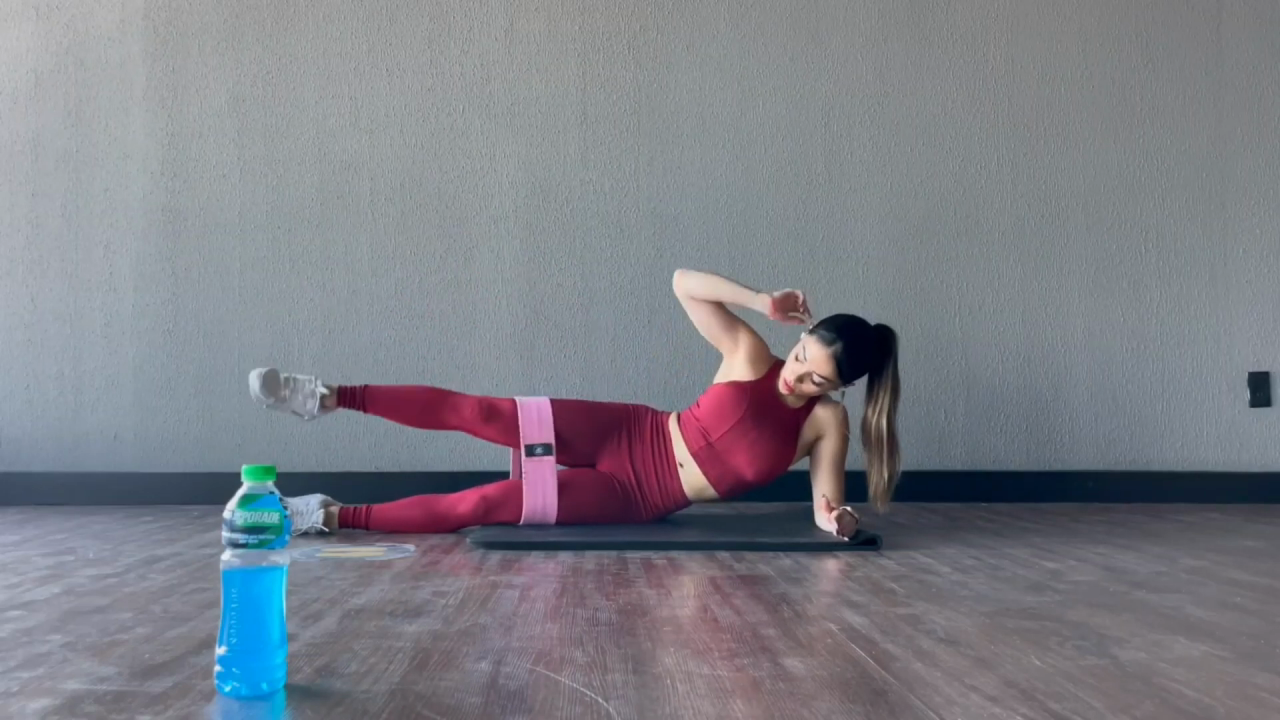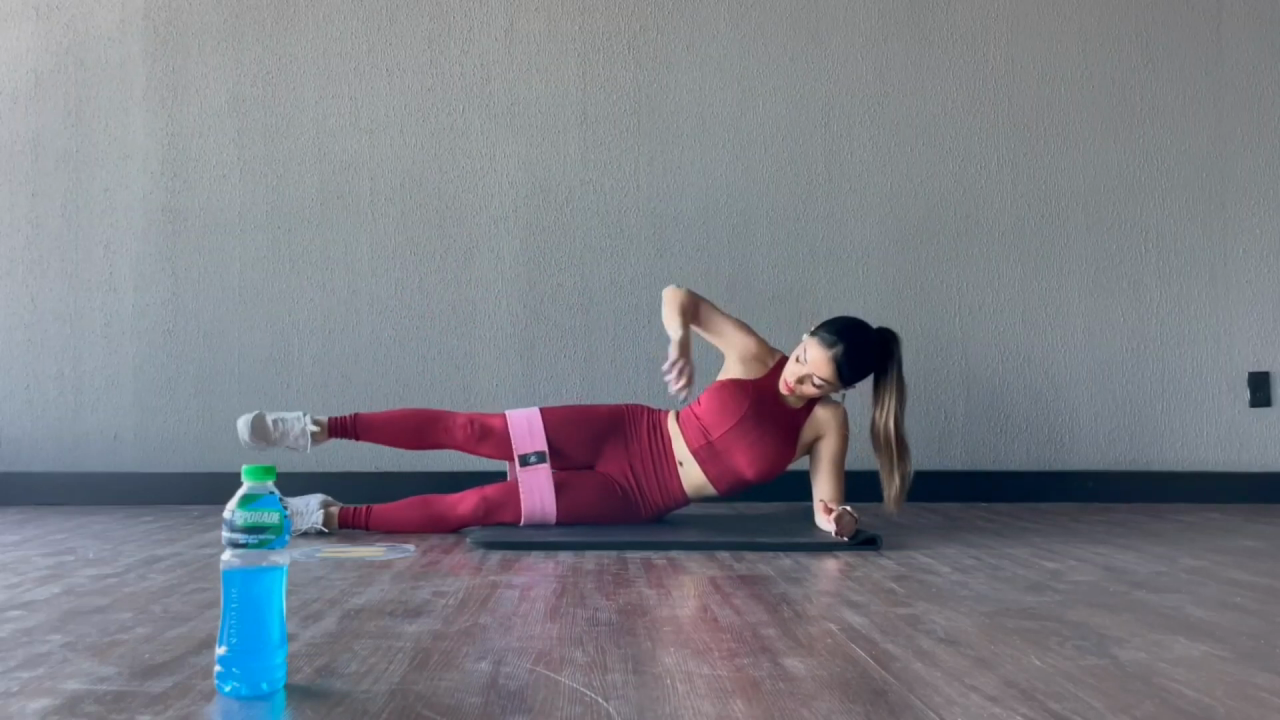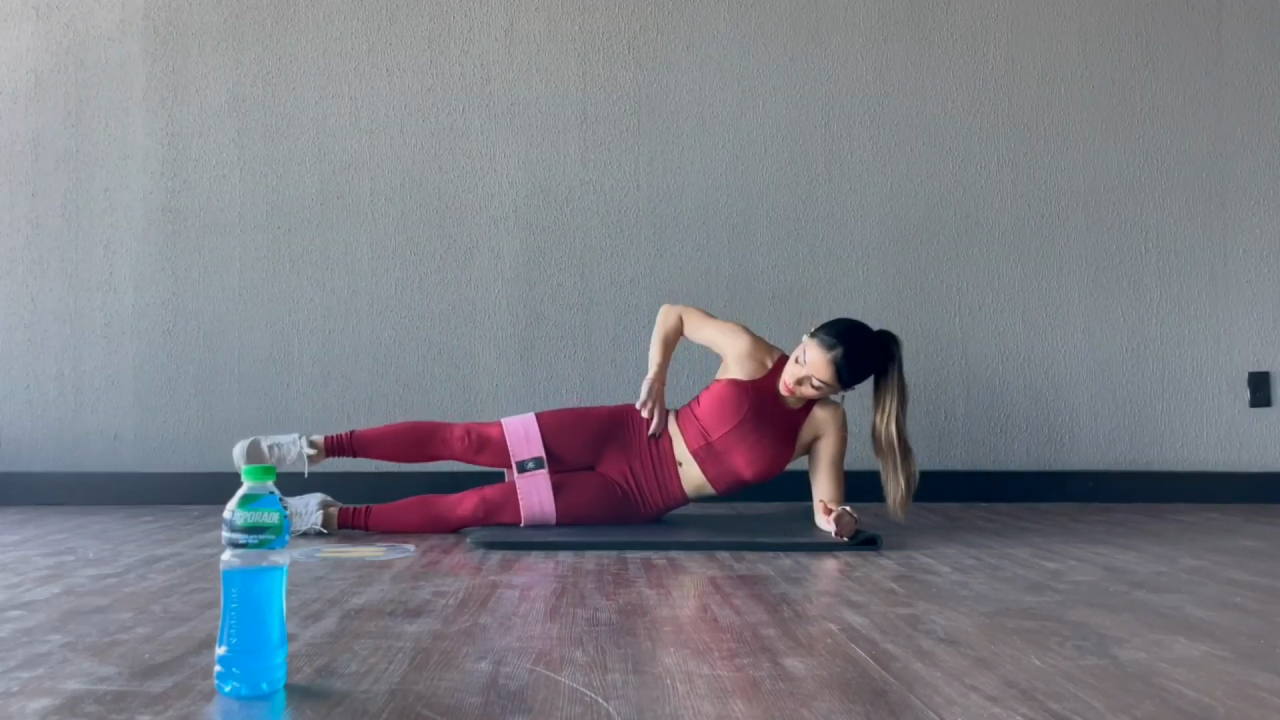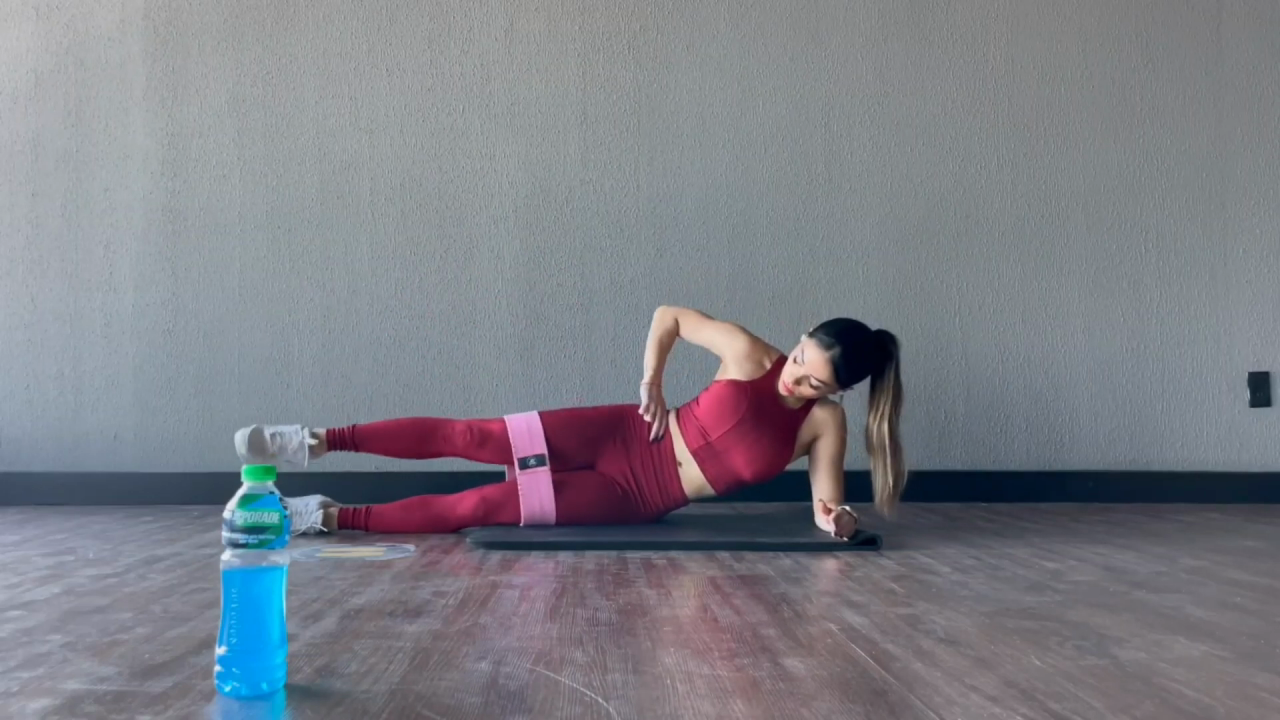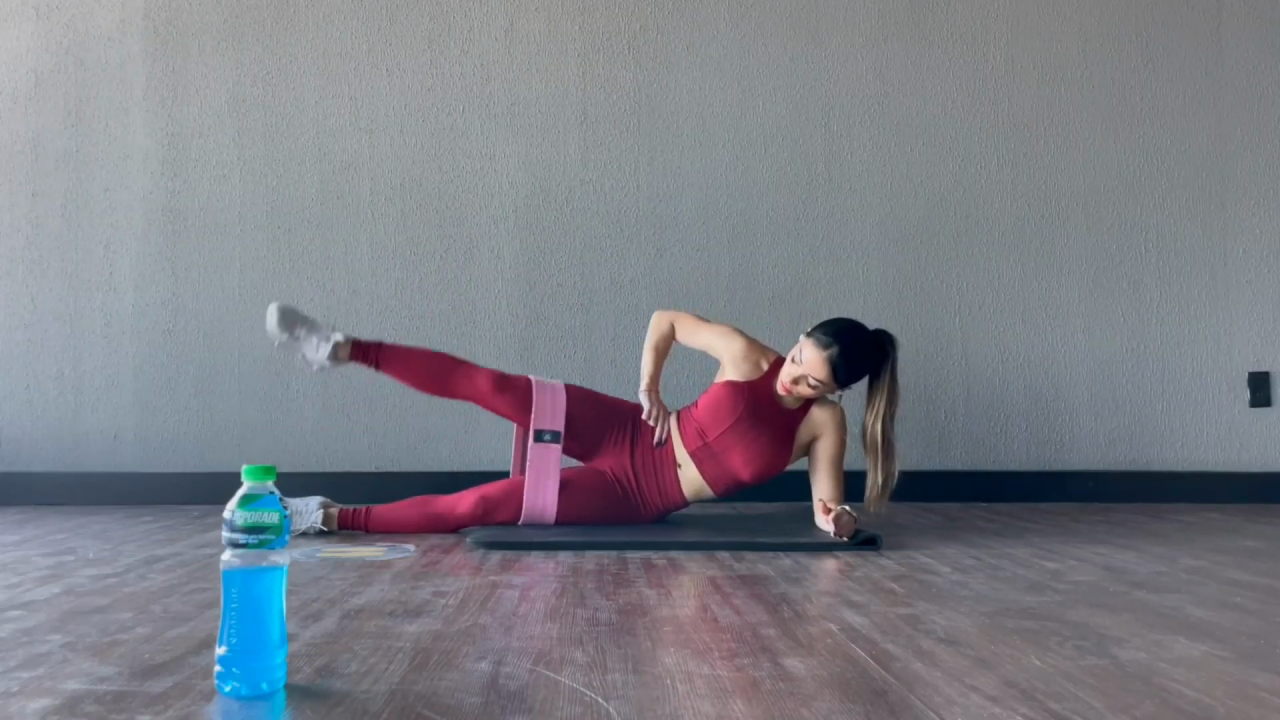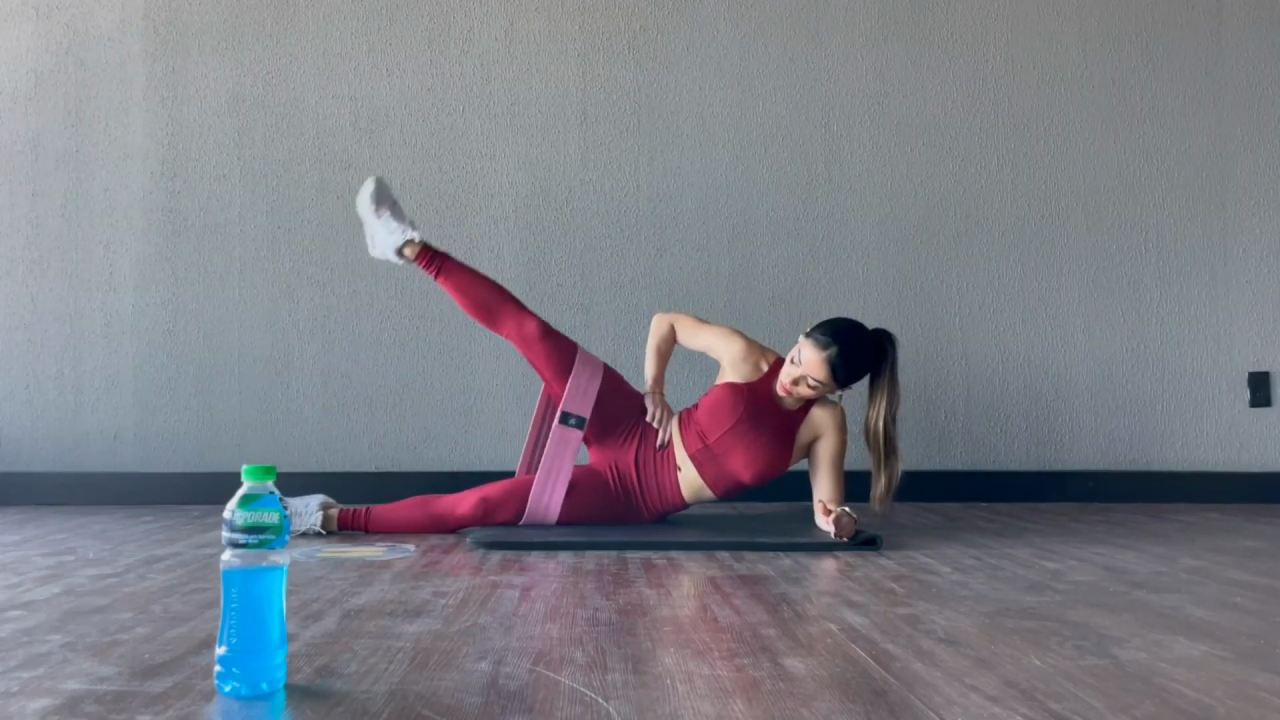
dt=0.2s
person 1, frame 1
left shoulder: (827, 423)
right shoulder: (750, 355)
left elbow: (828, 506)
right elbow: (683, 279)
left wrist: (837, 518)
right wrist: (759, 301)
left hip: (635, 499)
right hip: (627, 437)
left knee: (484, 506)
right knee: (477, 412)
left ankle: (333, 514)
right ankle: (330, 397)
person 1, frame 2
left shoulder: (826, 423)
right shoulder: (753, 356)
left elbow: (828, 506)
right elbow: (676, 294)
left wrist: (836, 518)
right wrist: (678, 344)
left hip: (634, 499)
right hip: (623, 437)
left knee: (483, 506)
right knee: (469, 430)
left ankle: (332, 516)
right ankle: (322, 427)
person 1, frame 3
left shoulder: (825, 423)
right shoulder: (751, 352)
left elbow: (825, 506)
right elbow: (673, 313)
left wrist: (836, 519)
right wrist: (654, 380)
left hip: (635, 498)
right hip: (621, 438)
left knee: (484, 507)
right knee: (469, 439)
left ankle: (331, 515)
right ankle: (317, 447)
person 1, frame 4
left shoulder: (825, 423)
right shoulder: (749, 352)
left elbow: (827, 509)
right elbow: (670, 315)
left wrist: (837, 520)
right wrist: (650, 382)
left hip: (634, 498)
right hip: (623, 440)
left knee: (483, 507)
right knee: (470, 435)
left ankle: (331, 516)
right ankle: (320, 439)
person 1, frame 5
left shoulder: (825, 427)
right shoulder: (750, 357)
left elbow: (829, 506)
right elbow: (666, 319)
left wrist: (836, 521)
right wrist: (650, 390)
left hip: (638, 510)
right hip: (627, 437)
left knee: (484, 506)
right knee: (492, 387)
left ankle: (336, 516)
right ankle: (345, 349)
person 1, frame 6
left shoulder: (824, 423)
right shoulder: (748, 357)
left elbow: (828, 508)
right elbow: (666, 323)
left wrist: (835, 519)
right wrist: (654, 392)
left hip: (635, 500)
right hip: (634, 443)
left knee: (484, 507)
right knee: (532, 334)
left ankle: (337, 519)
right ankle: (410, 246)
